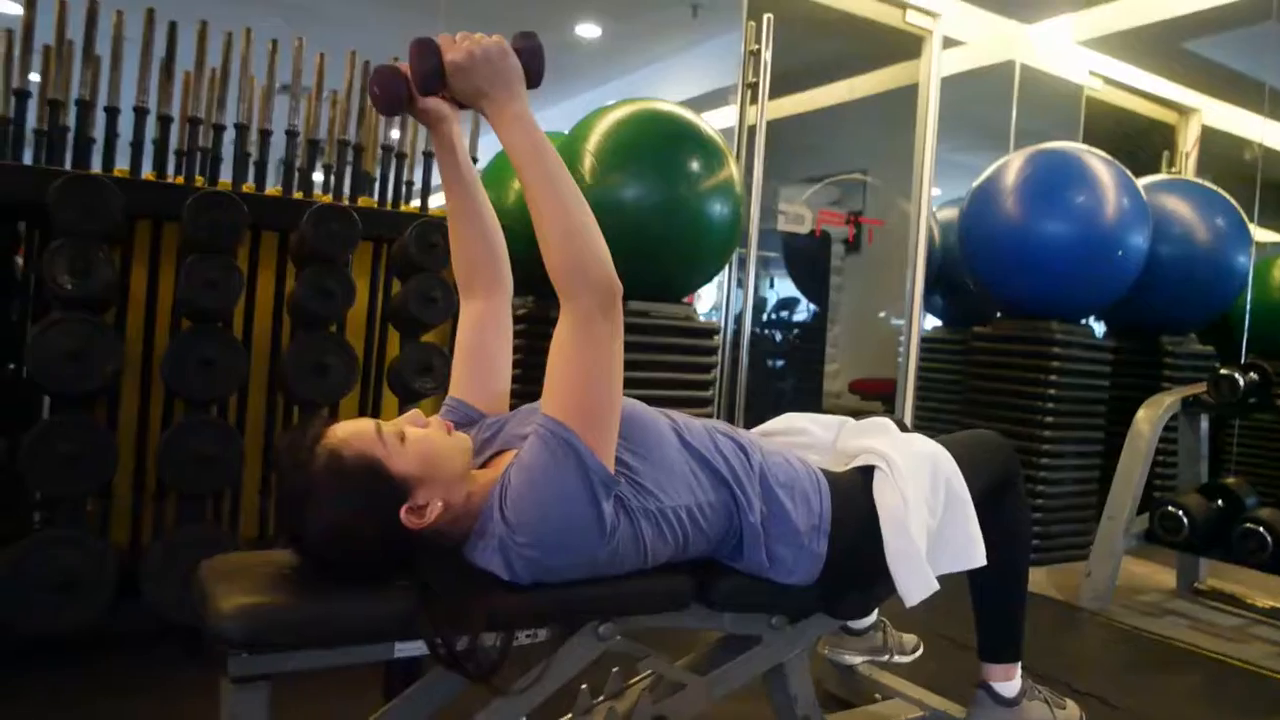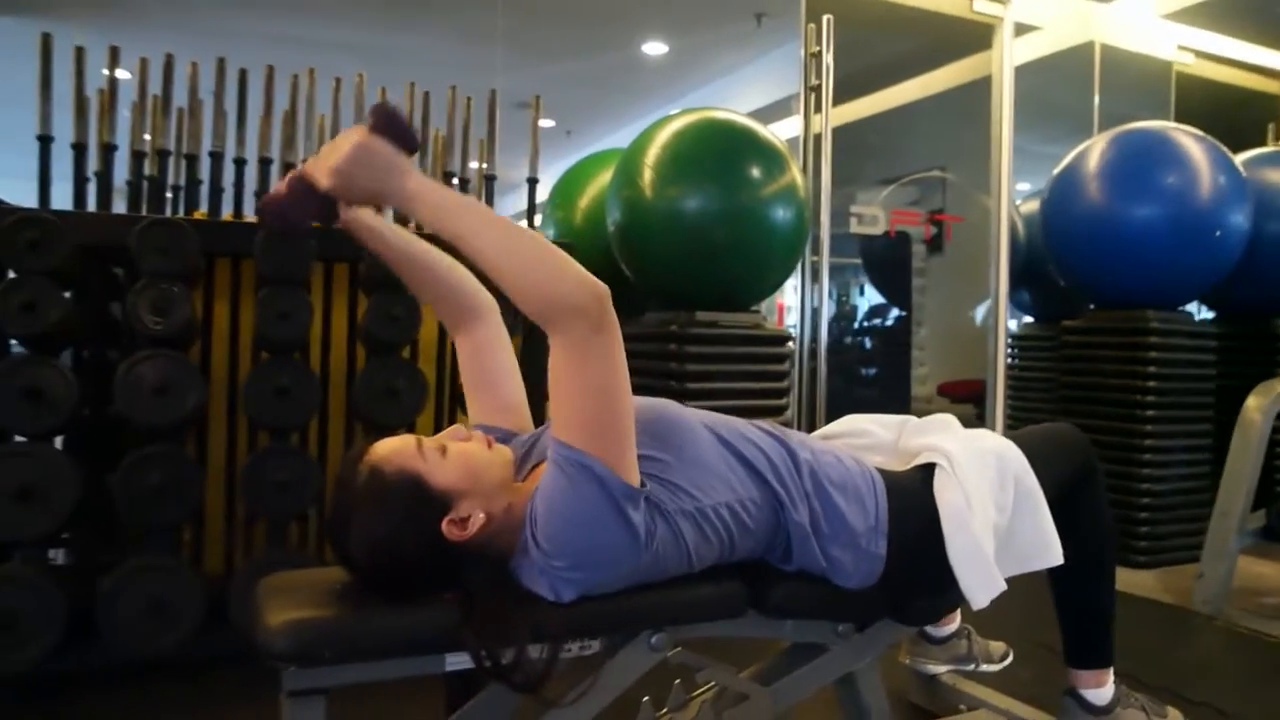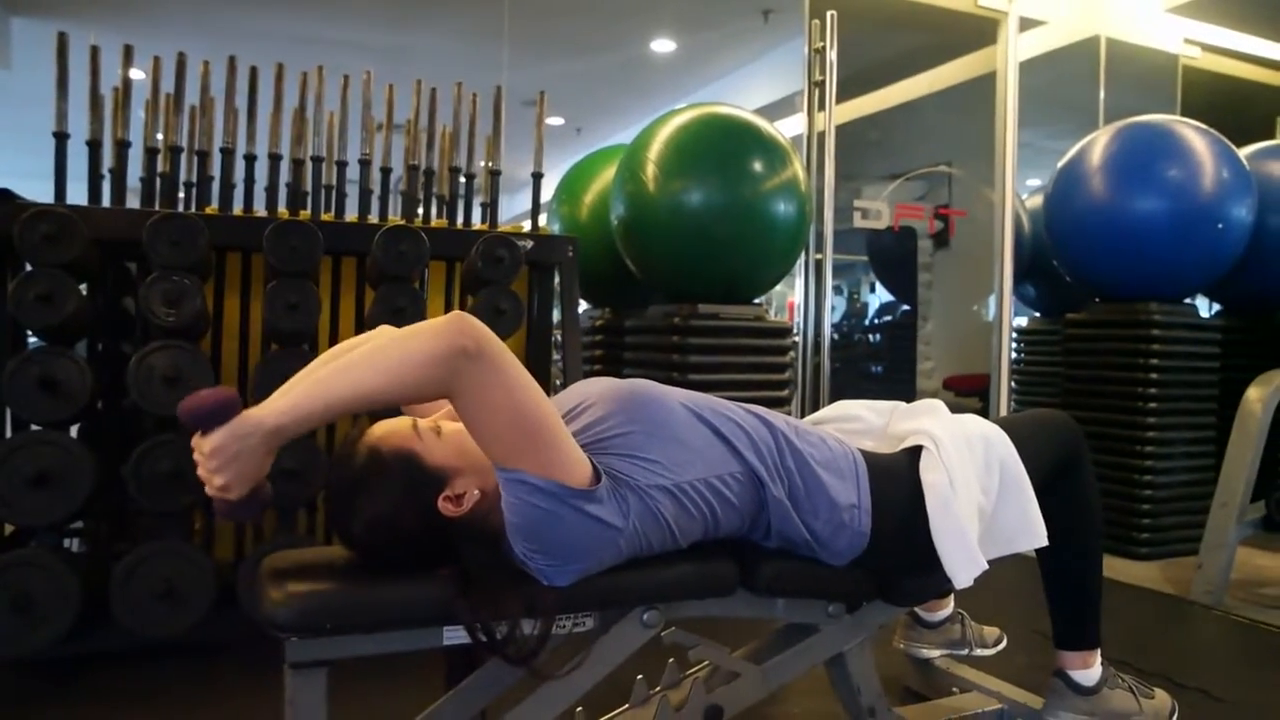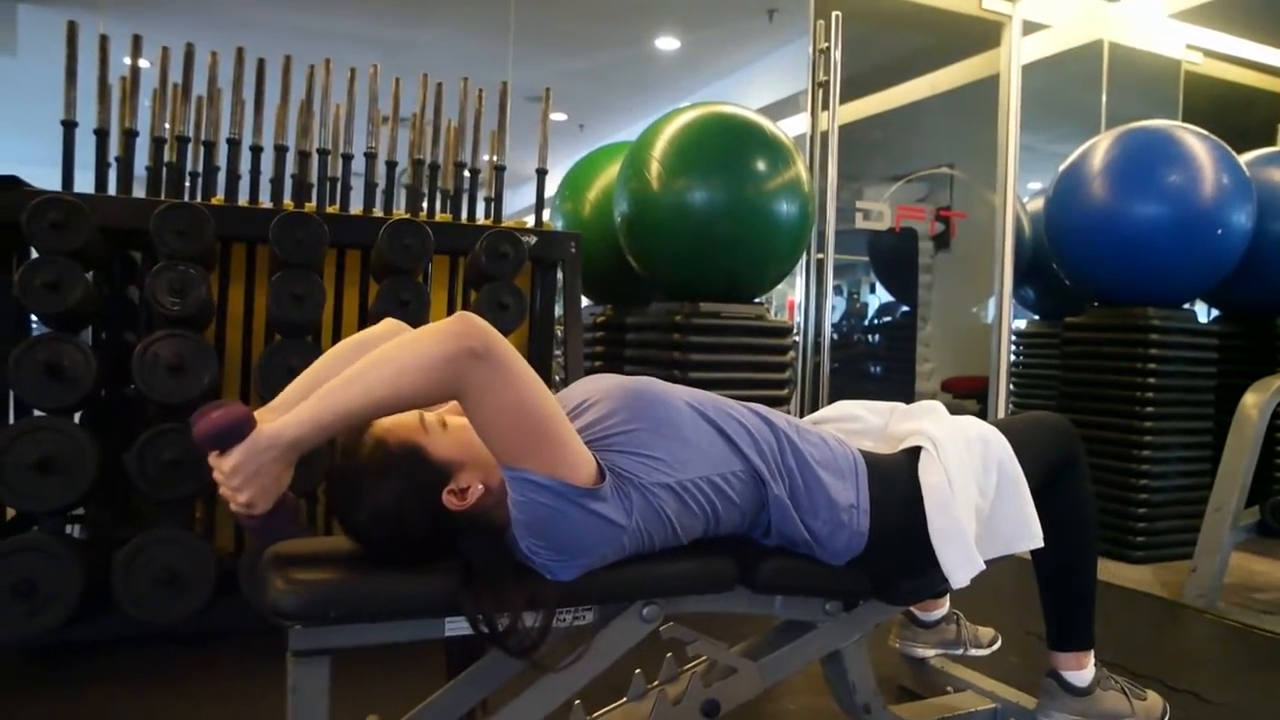
dt=1s
person 1, frame 1
left shoulder: (470, 446)
right shoulder: (543, 518)
left elbow: (485, 294)
right elbow: (595, 298)
left wrist: (446, 136)
right wrist: (507, 109)
right hip: (807, 531)
right knee: (992, 458)
left ankle: (856, 627)
person 1, frame 2
left shoulder: (507, 471)
right shoulder: (573, 533)
left elbow: (473, 318)
right elbow: (584, 313)
left wrist: (365, 221)
right wrist: (403, 184)
right hip: (867, 533)
left knee: (938, 448)
right knee: (1066, 455)
left ankle: (938, 632)
person 1, frame 3
left shoulder: (481, 478)
right shoulder: (554, 522)
left elbow: (398, 341)
right elbow: (460, 344)
left wrist: (263, 408)
right wrist: (262, 426)
right hip: (856, 507)
left knee: (930, 418)
right knee: (1055, 438)
left ankle: (932, 616)
person 1, frame 4
left shoulder: (511, 486)
right shoulder: (560, 518)
left elbow: (396, 333)
right elbow: (466, 342)
left wrist: (268, 417)
right wrist: (279, 443)
right hip: (855, 510)
left knee: (927, 421)
right knee: (1053, 440)
left ankle: (928, 619)
